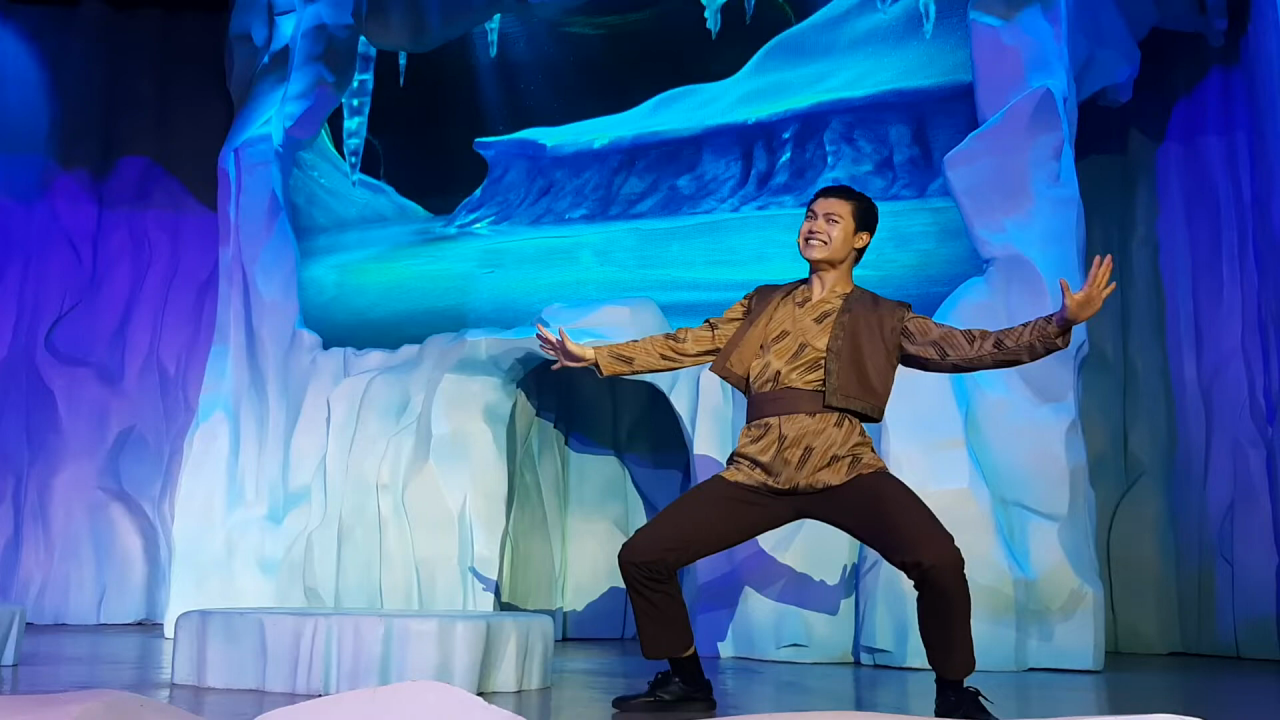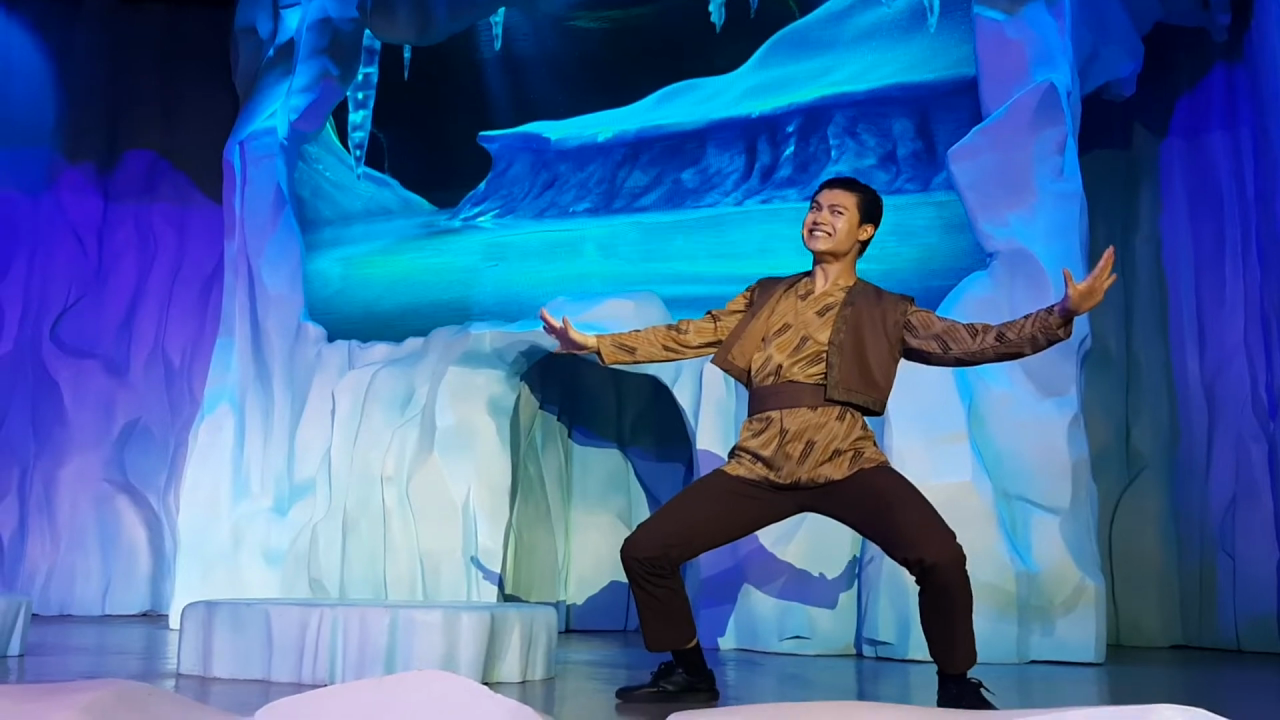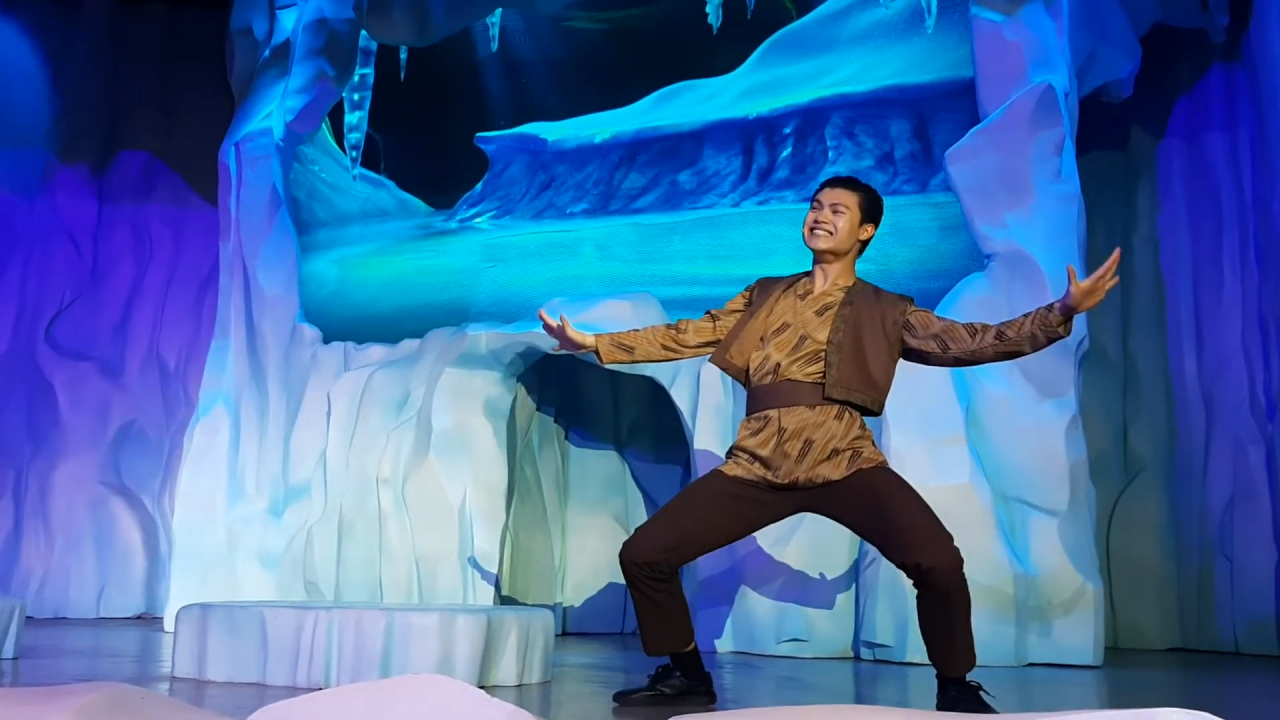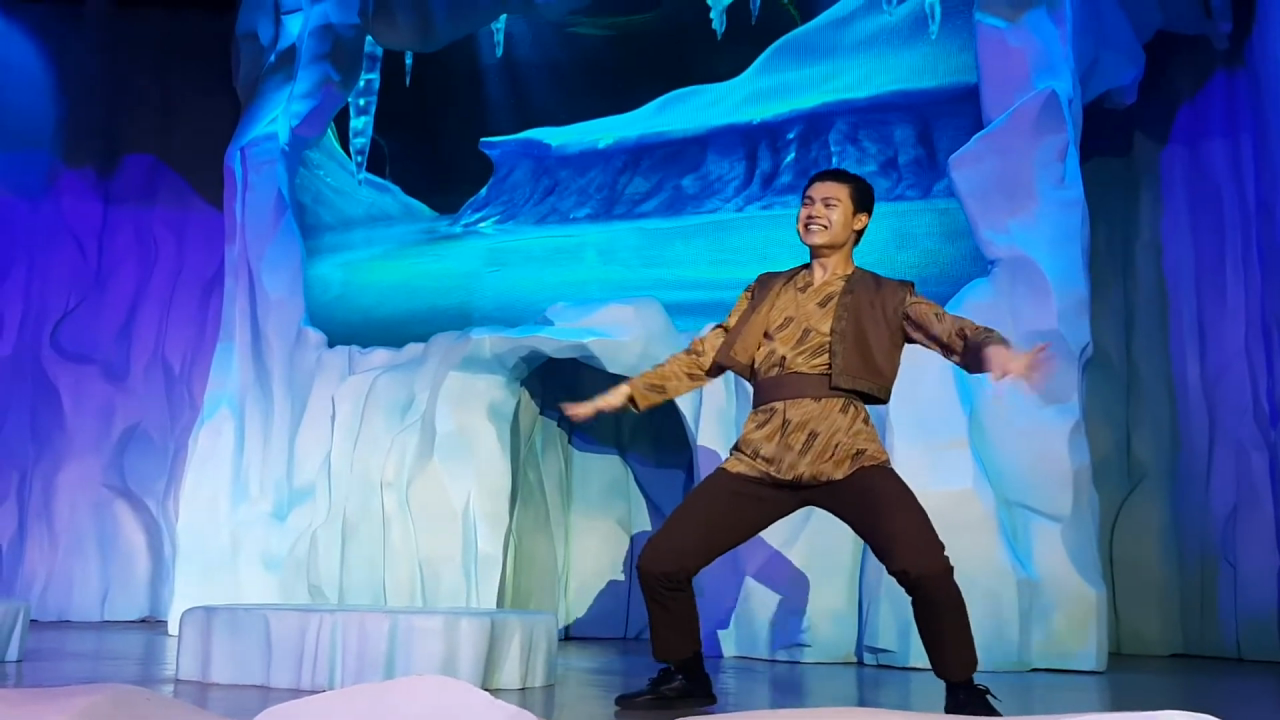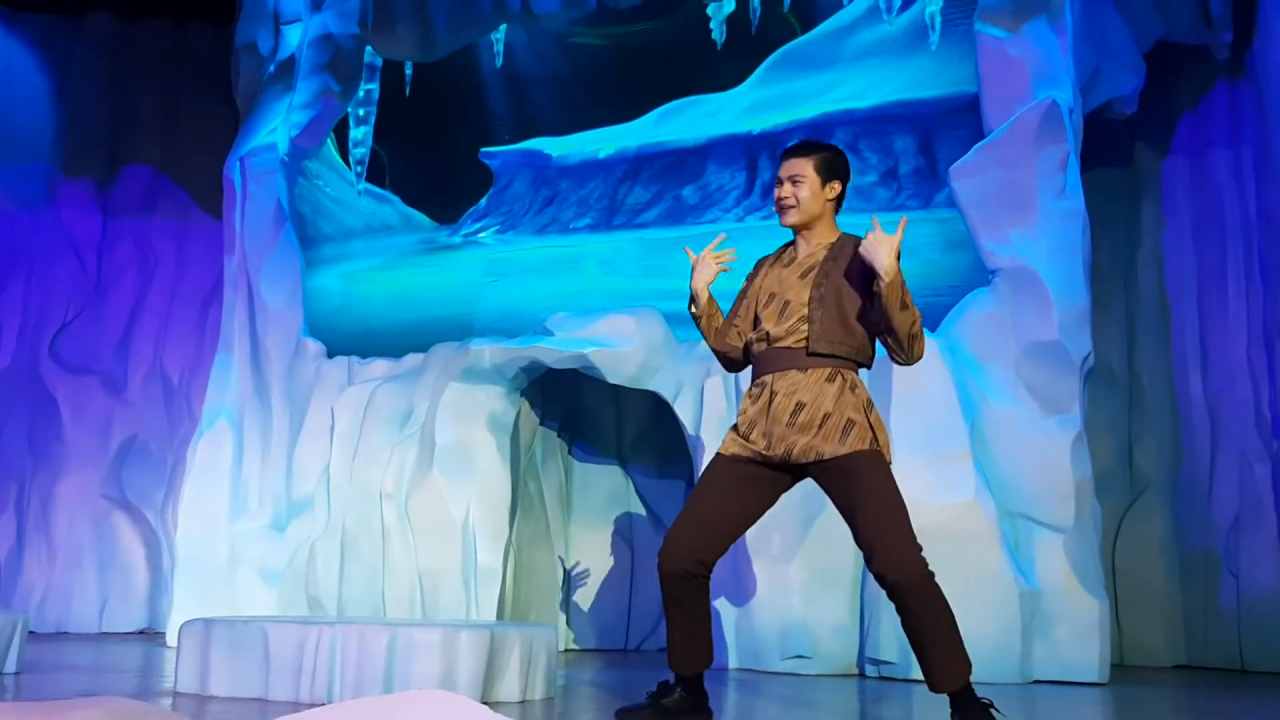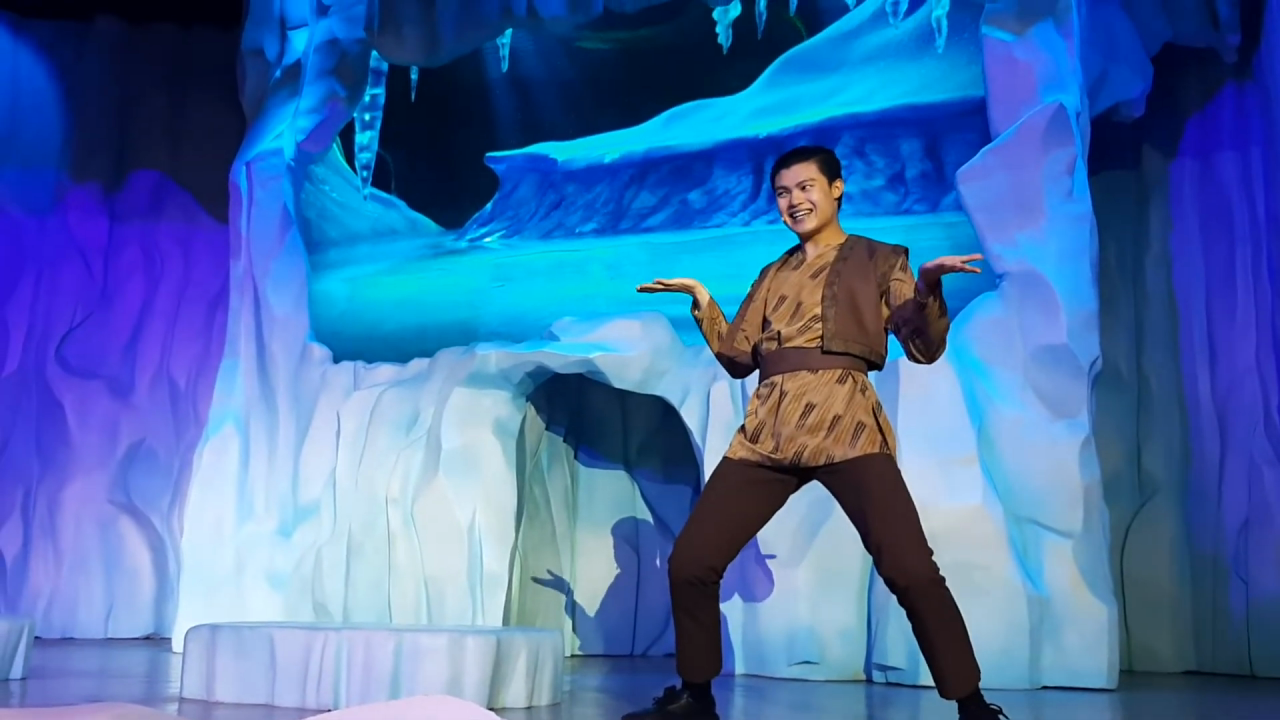
dt=0.7s
person 1, frame 1
left shoulder: (883, 318)
right shoulder: (762, 304)
left elbow: (964, 349)
right elbow: (687, 345)
left wrist: (1060, 322)
right wrist: (594, 355)
left hip: (844, 467)
right hip: (756, 472)
left knee: (940, 563)
right knee: (642, 557)
person 1, frame 2
left shoulder: (887, 312)
right shoulder: (765, 297)
left elbow: (969, 342)
right elbow: (690, 335)
left wrist: (1062, 314)
right wrist: (596, 343)
left hip: (846, 462)
right hip: (758, 465)
left knee: (941, 558)
right knee: (644, 550)
left ankle: (956, 686)
right ankle: (689, 673)
person 1, frame 3
left shoulder: (886, 312)
right shoulder: (764, 296)
left elbow: (969, 342)
right elbow: (687, 336)
left wrist: (1062, 311)
right wrist: (592, 342)
left hip: (843, 461)
right hip: (755, 465)
left knee: (939, 562)
right knee: (643, 554)
left ankle: (955, 687)
right ankle: (686, 675)
person 1, frame 4
left shoulder: (888, 298)
right shoulder: (767, 290)
left elbow: (961, 337)
right elbow: (707, 355)
left wrist: (997, 351)
right wrist: (626, 392)
left hip: (847, 455)
right hip: (761, 458)
left knee: (926, 568)
right knee: (658, 564)
person 1, frame 5
left shoulder: (863, 257)
right shoulder: (766, 269)
left elbow: (907, 350)
right elbow: (733, 353)
left wrist: (887, 269)
right wrist: (701, 288)
left hip: (838, 425)
right hip: (759, 431)
left knee: (900, 566)
right knee: (679, 557)
person 1, frame 6
left shoulder: (880, 260)
right shoulder: (772, 275)
left elbow: (925, 348)
right elbow: (737, 357)
left wrist: (928, 287)
right wrist: (701, 300)
left hip: (846, 426)
right hip: (766, 432)
left knee: (911, 570)
right knee: (689, 563)
